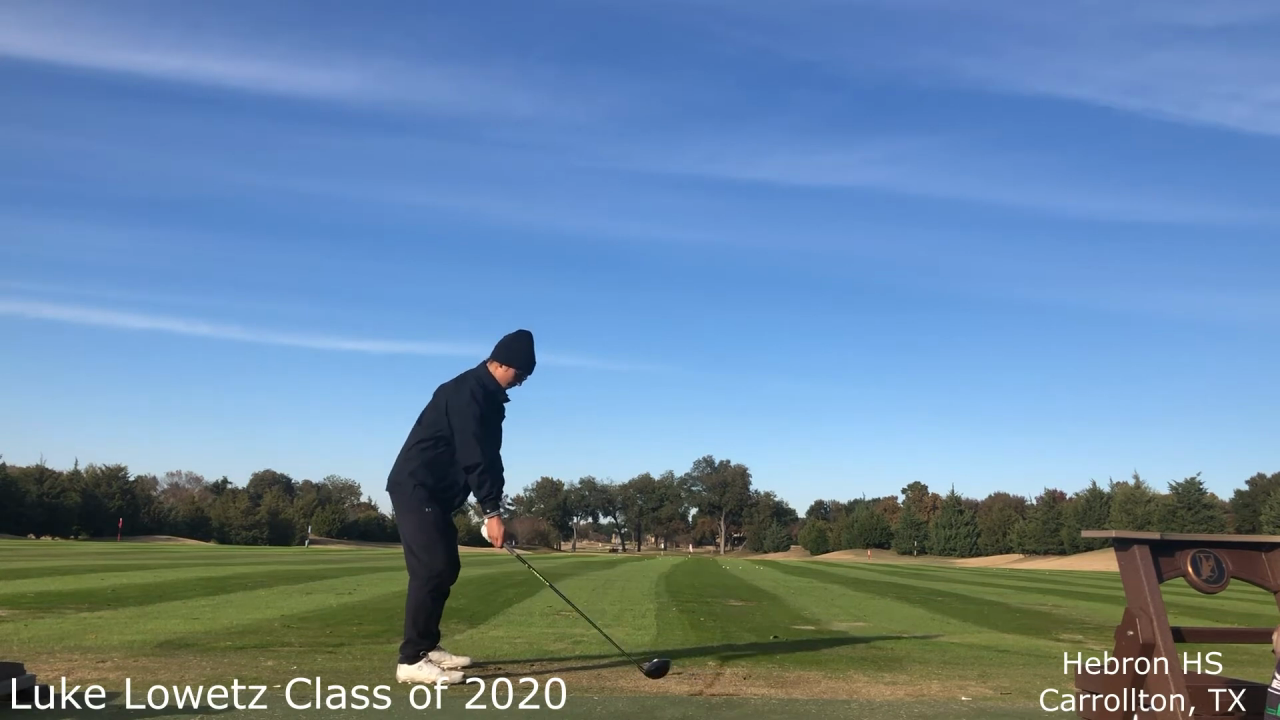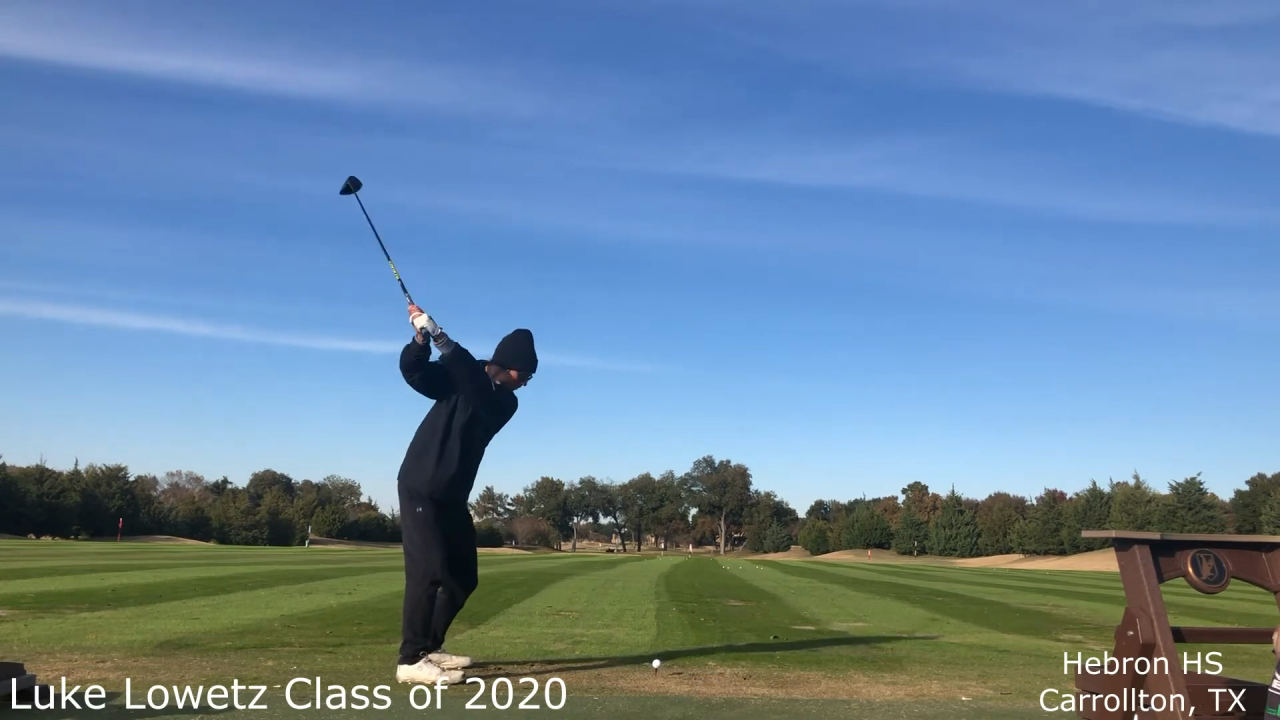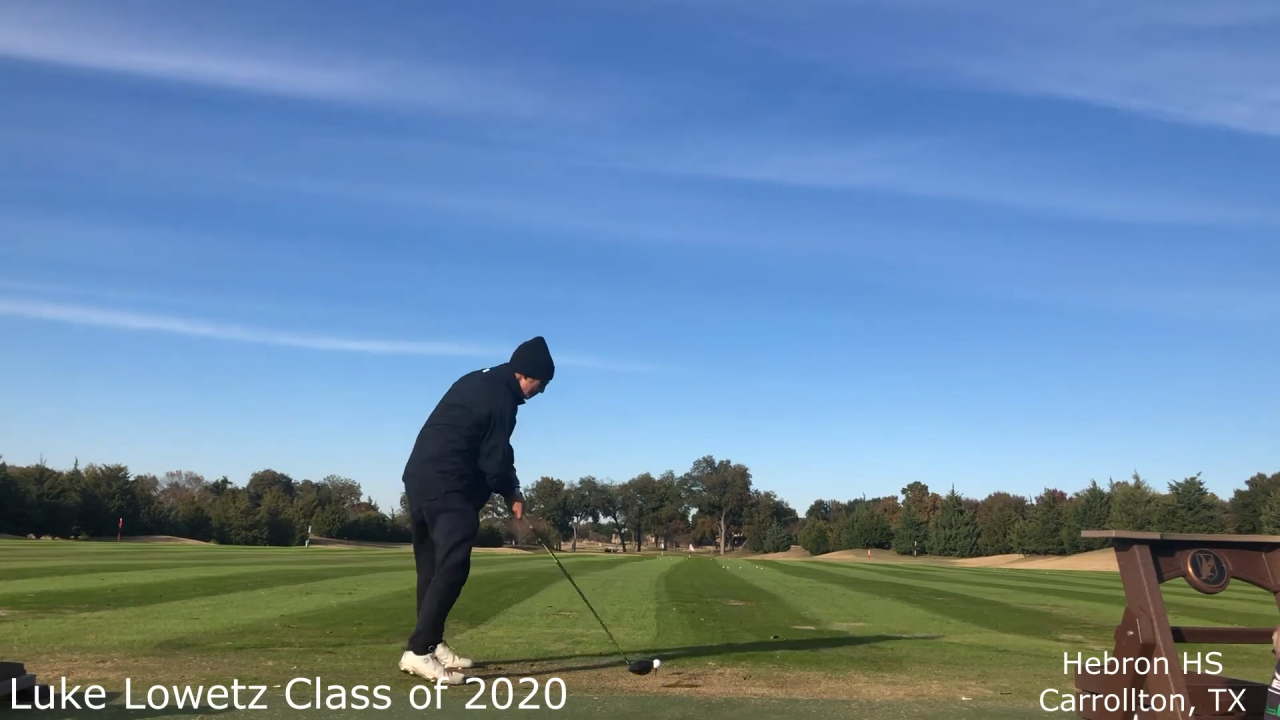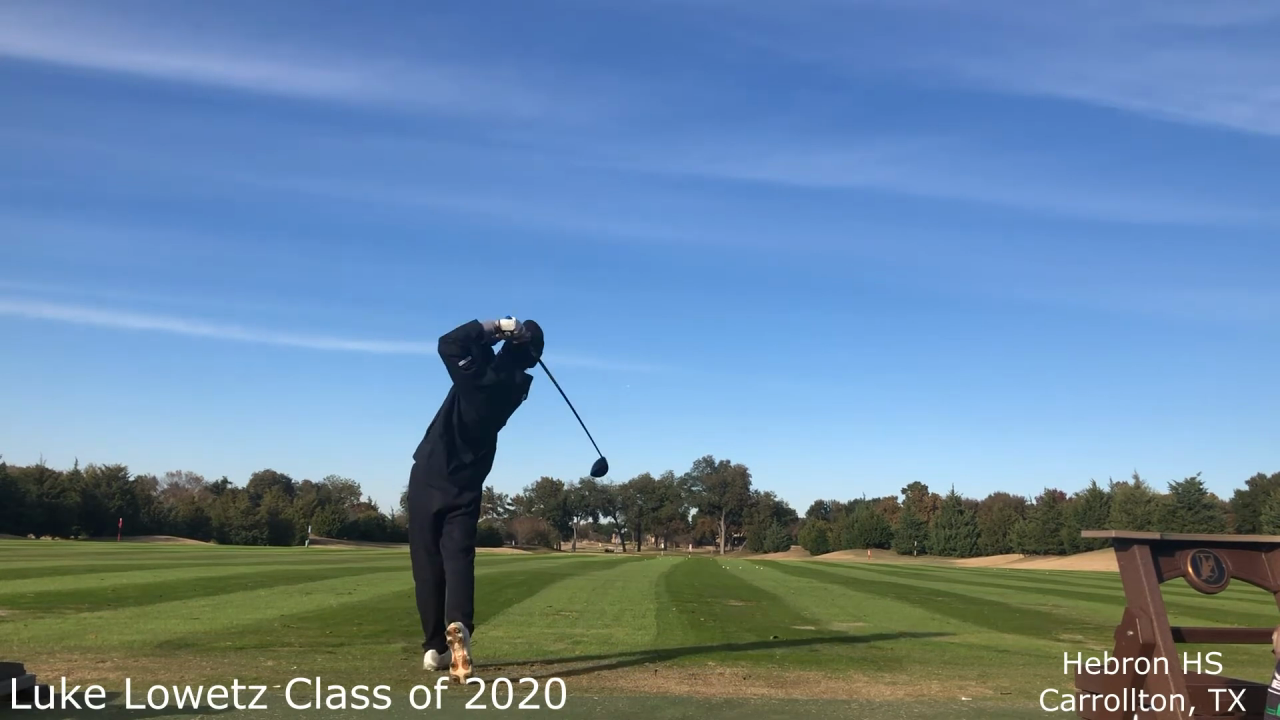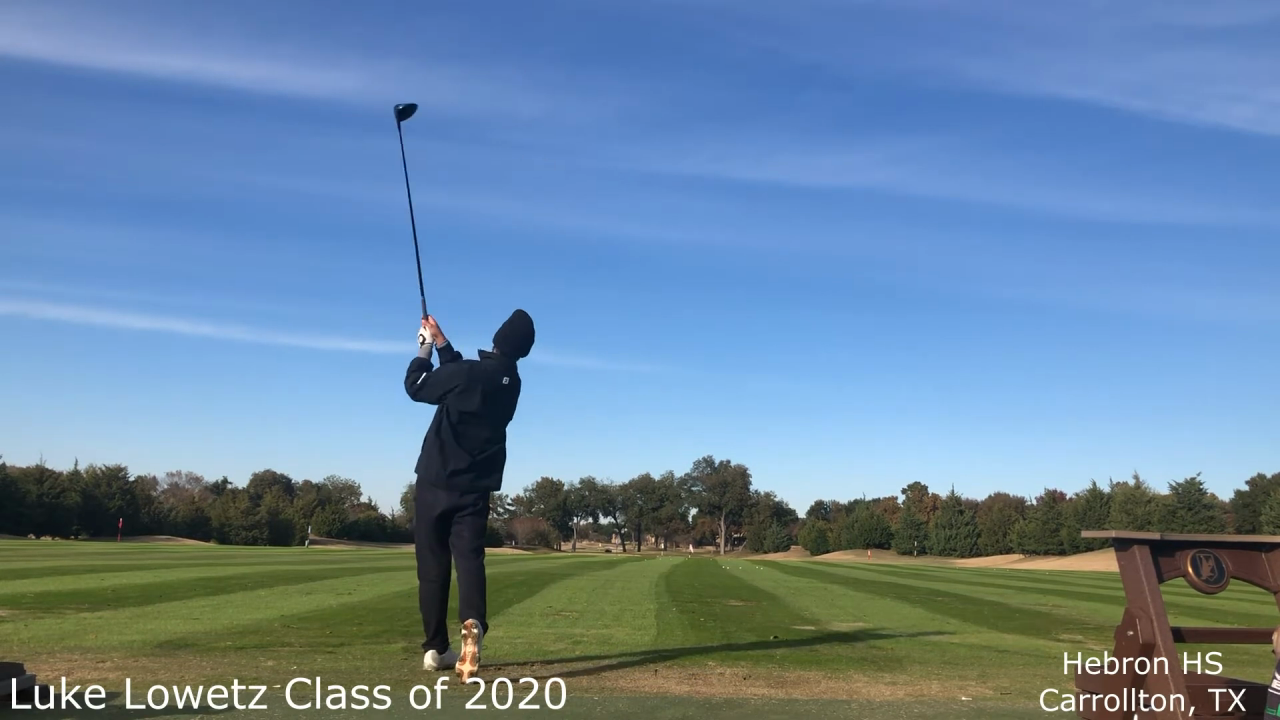
dt=0.5s
person 1, frame 1
left shoulder: (491, 400)
right shoulder: (467, 391)
left elbow: (490, 458)
right elbow: (471, 456)
left wrist: (490, 508)
right wrist: (492, 512)
left hip: (436, 492)
right hip: (415, 487)
left knee: (445, 569)
right knee: (430, 568)
left ankle: (427, 646)
right ankle: (411, 660)
person 1, frame 2
left shoulder: (504, 402)
right shoulder: (453, 377)
left elbow: (472, 377)
right elbow: (412, 372)
left wrist: (436, 335)
right wrist: (421, 339)
left hip: (454, 496)
right hip: (420, 488)
left knee: (463, 578)
right knee: (428, 572)
left ankle: (430, 648)
right ankle: (411, 660)
person 1, frame 3
left shoulder: (479, 381)
right shoulder: (501, 399)
right elbow: (494, 458)
left wrist: (507, 490)
right wrist: (512, 494)
left hip: (423, 480)
right hip: (447, 488)
left knee: (431, 567)
right knee: (452, 566)
left ankle: (432, 645)
right ankle: (419, 651)
person 1, frame 4
left shoulder: (483, 381)
right shoulder: (514, 388)
left elbow: (450, 344)
right elbow: (477, 351)
left wrist: (497, 327)
right wrist: (501, 333)
left hip: (428, 481)
right hip: (465, 490)
left knee: (428, 567)
right knee: (458, 561)
left ankle: (435, 647)
right ankle: (459, 625)
person 1, frame 5
left shoulder: (465, 375)
right shoulder: (511, 385)
left elbow: (416, 387)
left wrist: (426, 344)
right wrist: (442, 343)
left hip: (435, 485)
right hip: (474, 491)
left knee: (433, 568)
right knee: (469, 560)
left ankle: (436, 647)
right ankle: (473, 623)
